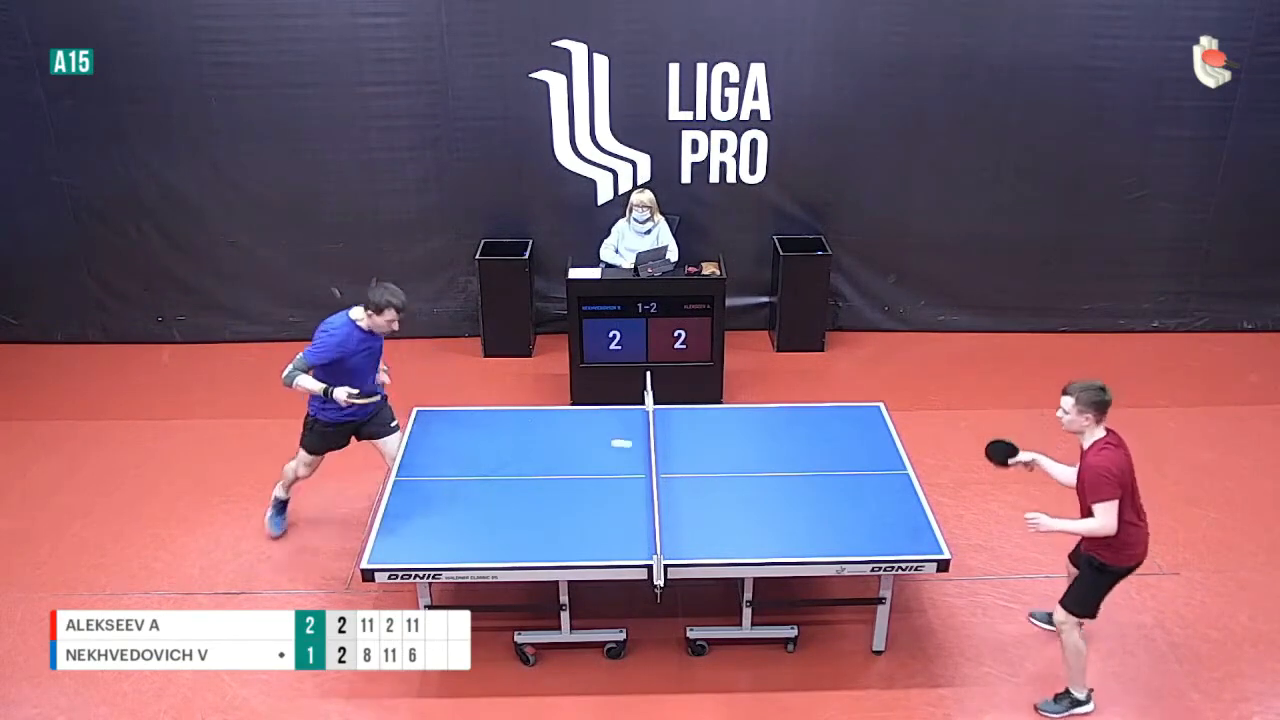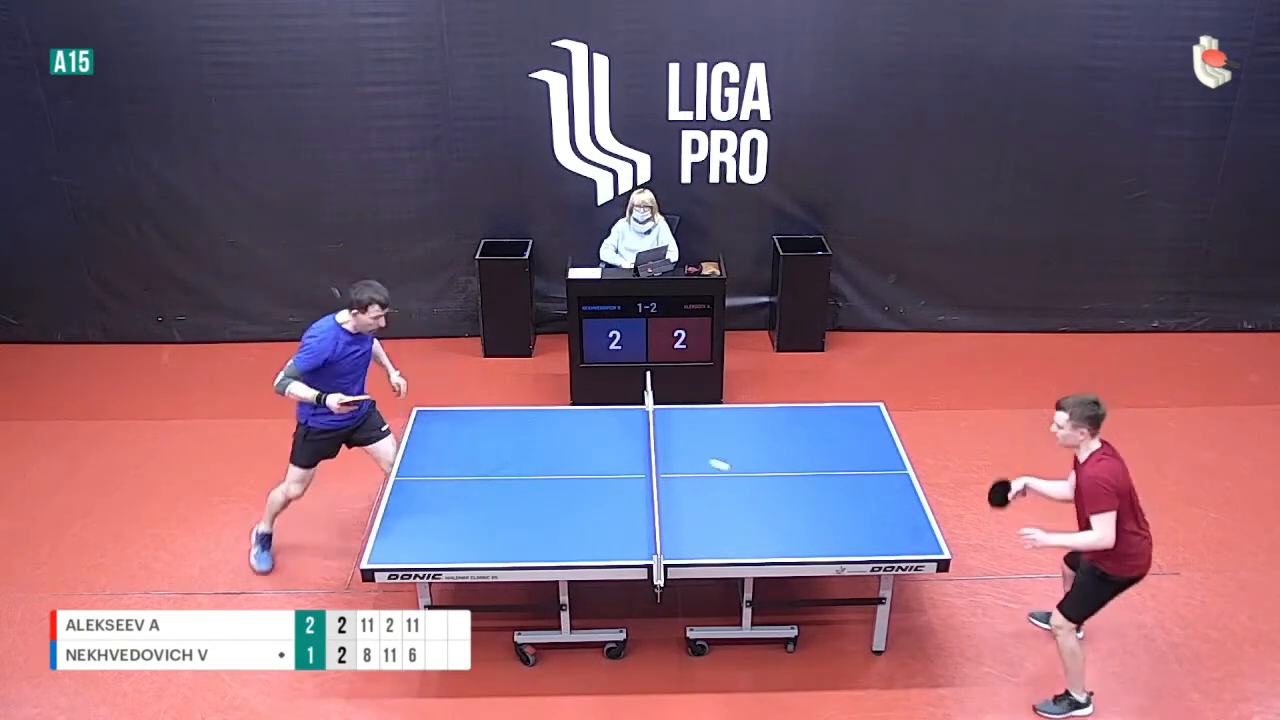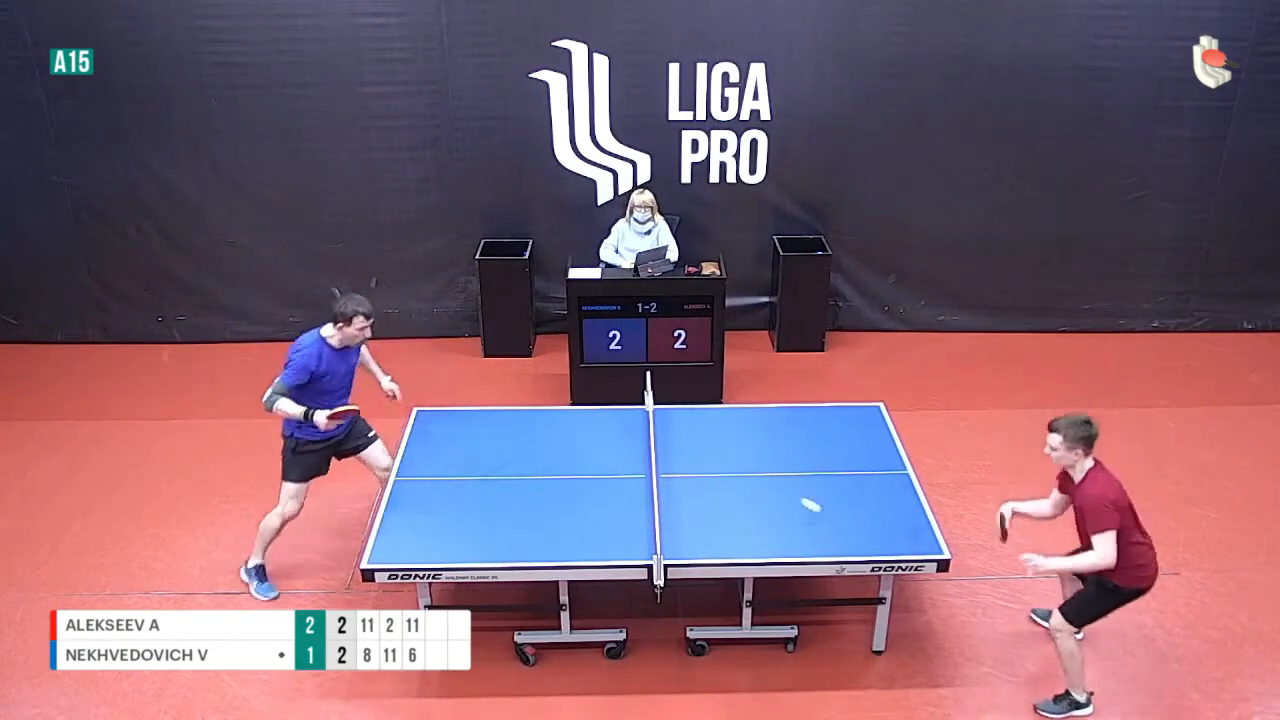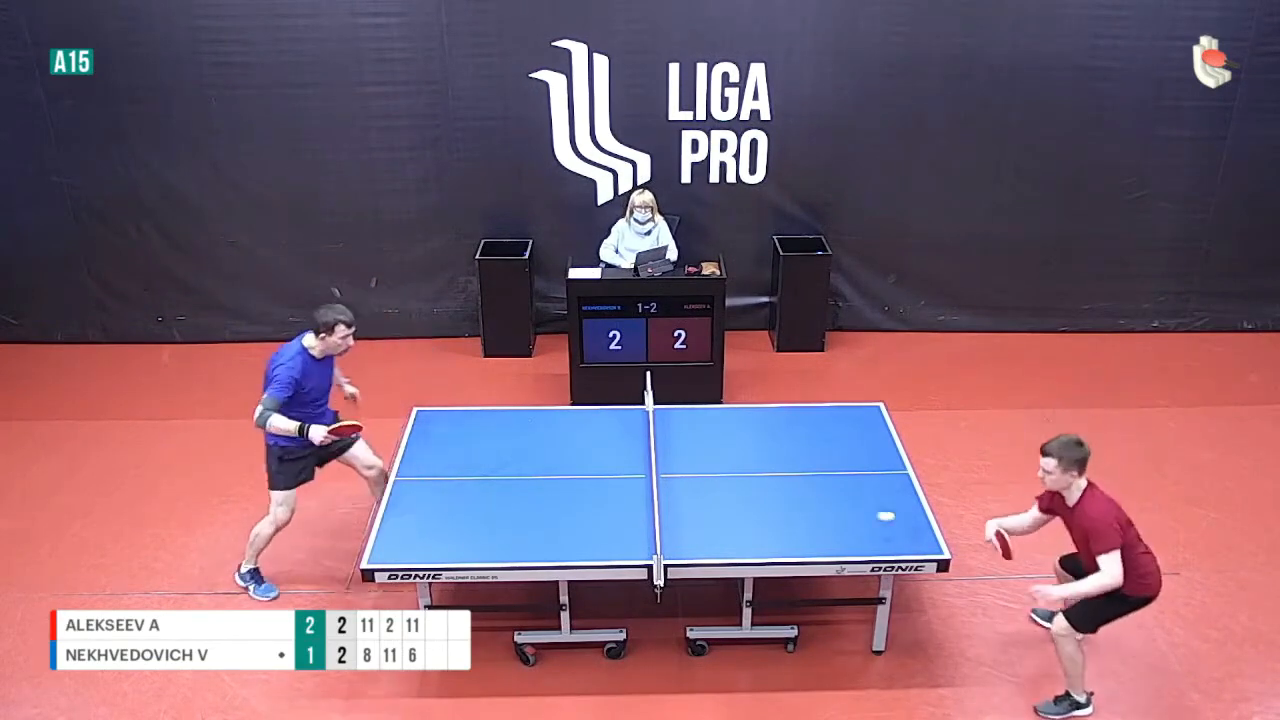
dt=0.1s
person 1, frame 1
left shoulder: (1100, 463)
right shoulder: (1103, 439)
left elbow: (1106, 525)
right elbow: (1077, 478)
left wrist: (1053, 525)
right wrist: (1036, 460)
left hip: (1116, 552)
right hip: (1124, 537)
left knee: (1064, 620)
right knee: (1074, 567)
right ankle: (1073, 614)
person 1, frame 2
left shoulder: (1098, 475)
right shoulder: (1094, 453)
left elbow: (1104, 538)
right elbow: (1071, 491)
left wrist: (1050, 539)
right wrist: (1029, 483)
left hip: (1119, 561)
right hip: (1127, 545)
left knee: (1061, 623)
right knee: (1070, 568)
right ankle: (1069, 620)
person 1, frame 3
left shoulder: (1097, 495)
right shoulder: (1071, 473)
left elbow: (1106, 558)
right elbow: (1053, 508)
left wrist: (1050, 564)
right wrist: (1014, 507)
left hip: (1131, 575)
right hip: (1109, 558)
left knee: (1060, 626)
right knee: (1067, 570)
right ankle: (1069, 617)
person 1, frame 4
left shoulder: (1097, 515)
right shoulder: (1060, 493)
left elbow: (1113, 578)
right elbow: (1031, 520)
left wrist: (1062, 592)
right wrist: (999, 524)
left hip: (1134, 585)
right hip: (1108, 570)
left knee: (1062, 629)
right knee: (1063, 568)
right ankle: (1066, 620)
person 2, frame 1
left shoulder: (374, 322)
right shoulder: (334, 334)
right elbow: (290, 375)
right wrist: (329, 392)
left hip: (371, 404)
right hip: (329, 413)
right knee: (303, 470)
right ankle: (280, 498)
person 2, frame 2
left shoulder: (365, 326)
right shoulder: (321, 339)
right elbow: (282, 383)
left wrist: (391, 371)
right wrist: (324, 399)
left hip: (358, 411)
right hip: (319, 421)
left knee: (396, 468)
right knee: (294, 490)
right ankle: (263, 535)
person 2, frame 3
left shoulder: (351, 339)
right shoulder: (306, 354)
right elbow: (270, 400)
left wrist: (382, 377)
right wrist: (311, 415)
left hip: (341, 423)
right hip: (305, 435)
left knee: (387, 470)
right knee: (288, 510)
right ankle: (254, 567)
person 2, frame 4
left shoulder: (328, 345)
right shoulder: (289, 367)
right elbow: (262, 417)
left wrist: (342, 383)
right wrist: (306, 431)
left hip: (324, 427)
right hip: (289, 443)
left knee: (375, 468)
right knee: (280, 516)
right ankle: (247, 571)
